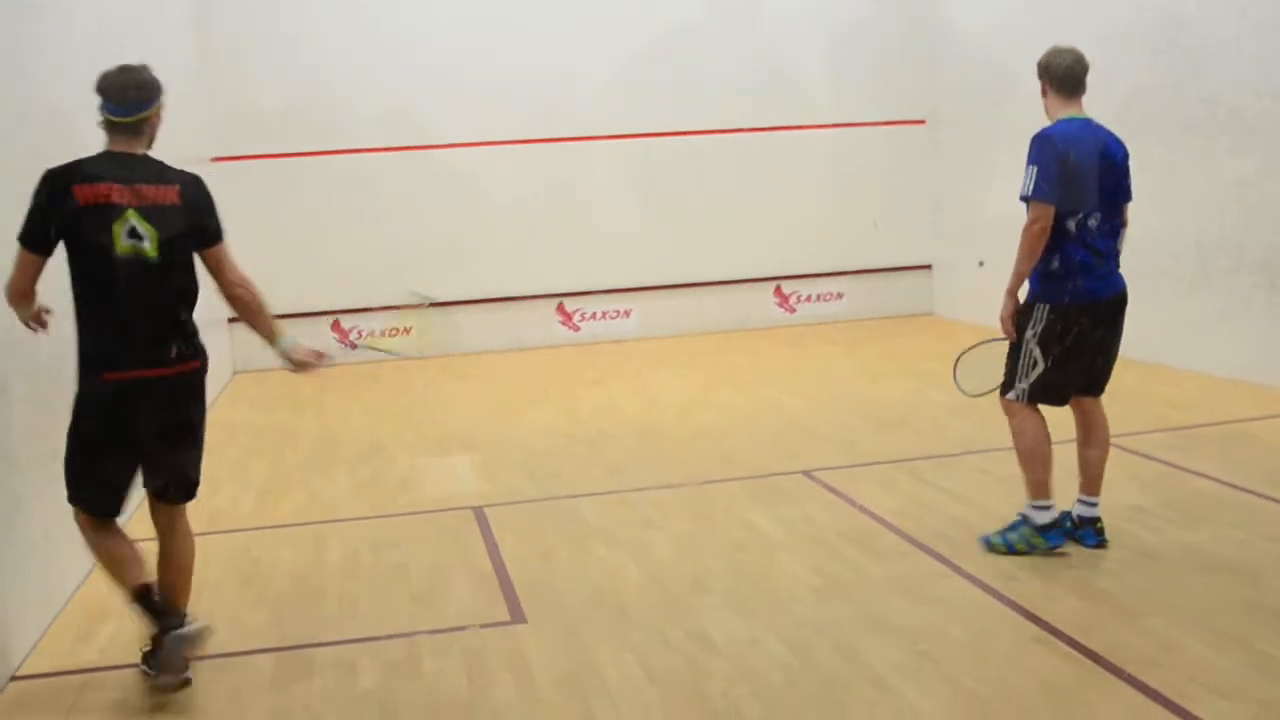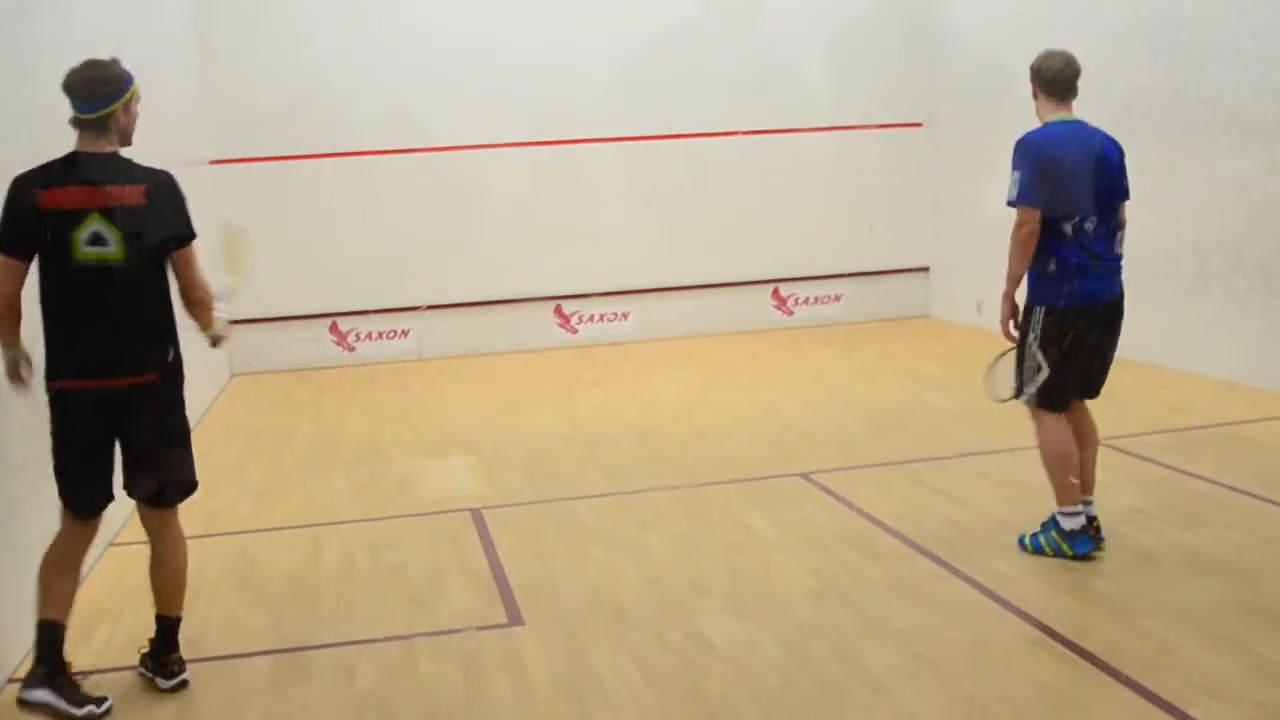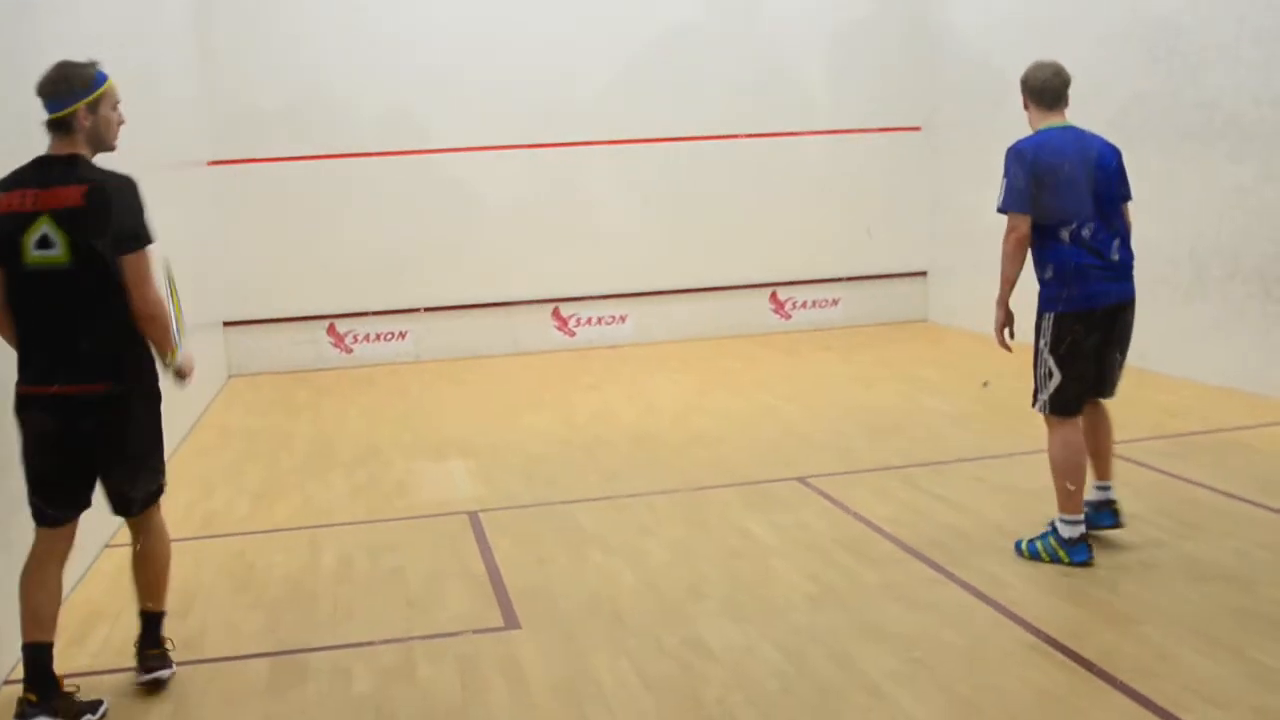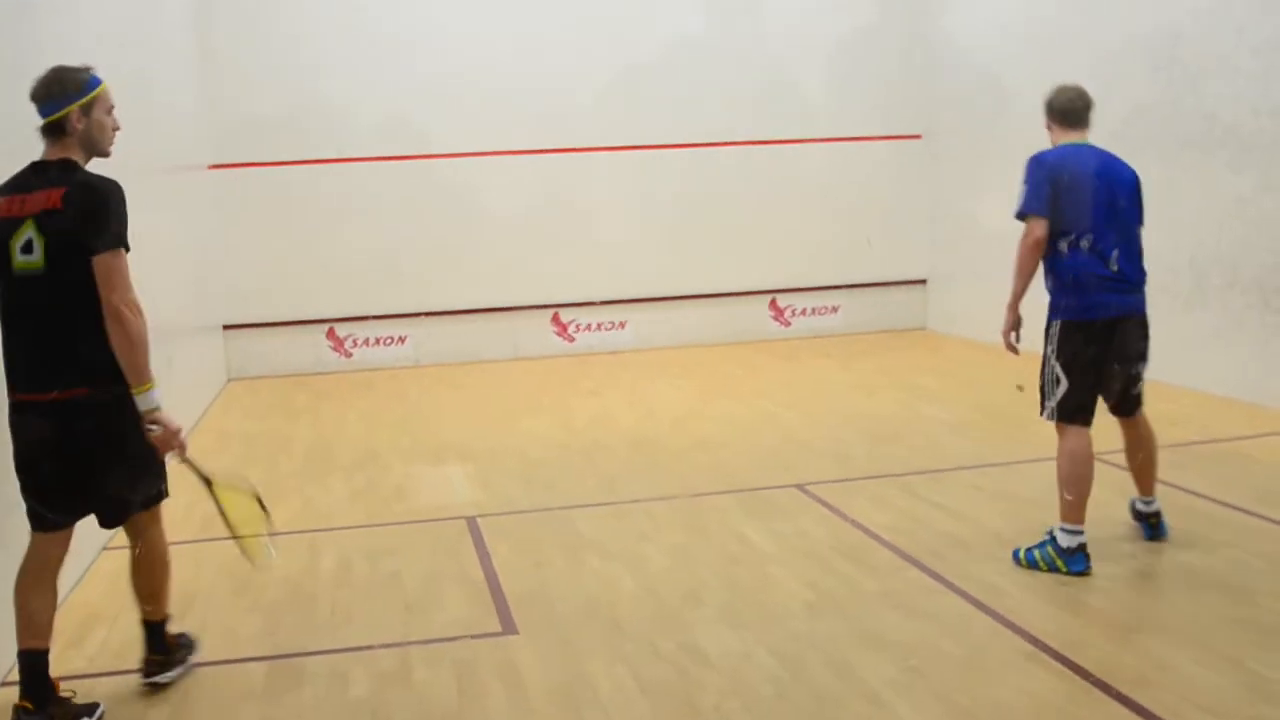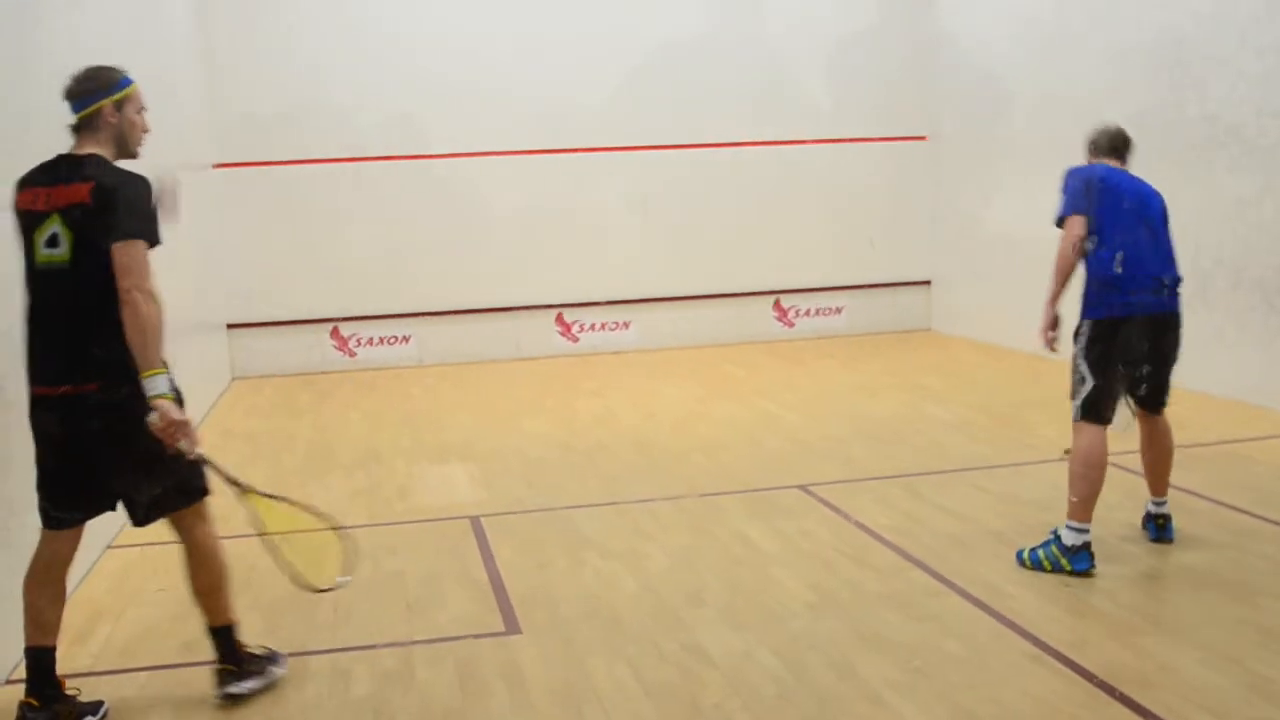
dt=0.2s
person 1, frame 1
left shoulder: (62, 186)
right shoulder: (187, 190)
right elbow: (235, 287)
right wrist: (285, 346)
left hip: (107, 382)
right hip: (179, 376)
left knee: (94, 515)
right knee: (171, 513)
left ankle: (167, 622)
right ankle: (170, 642)
person 1, frame 2
right shoulder: (156, 188)
right elbow: (193, 289)
right wrist: (212, 327)
left hip: (73, 387)
right hip: (150, 381)
left knee: (77, 524)
right knee: (163, 516)
right ankle: (166, 654)
person 1, frame 3
right shoulder: (111, 191)
right elbow: (144, 303)
right wrist: (173, 358)
right hip: (115, 388)
right knee: (145, 516)
right ankle: (150, 650)
person 1, frame 4
right shoulder: (96, 194)
right elbow: (120, 305)
right wrist: (150, 402)
right hip: (102, 394)
right knee: (145, 521)
right ankle: (159, 649)
person 1, frame 5
left shoulder: (30, 188)
right shoulder: (122, 187)
right elbow: (136, 294)
right wrist: (160, 392)
left hip: (52, 392)
right hip: (119, 390)
left knee: (58, 536)
right knee: (193, 518)
right ankle: (233, 661)
person 2, frame 1
left shoulder: (1049, 141)
right shoulder: (1113, 144)
left elbow: (1039, 223)
right elbow: (1120, 220)
left wrist: (1011, 291)
left hip: (1060, 295)
right hip: (1108, 291)
left knee: (1021, 400)
right knee: (1086, 401)
left ankle: (1040, 517)
right ankle: (1086, 517)
person 2, frame 2
left shoulder: (1034, 146)
right shoulder: (1108, 146)
left elbow: (1028, 227)
right elbow: (1120, 219)
left wrist: (1008, 294)
left hip: (1059, 296)
right hip: (1108, 292)
left knee: (1046, 409)
right knee: (1074, 403)
left ankle: (1072, 527)
right ankle: (1081, 512)
person 2, frame 3
left shoulder: (1026, 153)
right shoulder: (1106, 150)
left elbow: (1019, 232)
right elbow: (1125, 222)
left wrist: (1002, 301)
left hip: (1069, 300)
right hip: (1119, 294)
left knee: (1062, 415)
right knee: (1093, 399)
left ankle: (1070, 535)
right ankle: (1103, 500)
person 2, frame 4
left shoulder: (1045, 164)
right shoulder: (1123, 170)
left elbow: (1036, 235)
right elbow: (1133, 236)
left wrist: (1013, 306)
left hip: (1080, 308)
right hip: (1131, 306)
left knee: (1072, 422)
right knee: (1130, 412)
left ankle: (1069, 543)
right ankle: (1149, 511)
person 2, frame 5
left shoulder: (1082, 177)
right shoulder: (1149, 193)
left elbow: (1075, 236)
left wrist: (1052, 304)
left hip: (1113, 304)
right hip: (1164, 305)
left knee: (1090, 420)
right knee: (1151, 411)
left ankle: (1074, 542)
right ankle: (1159, 515)
